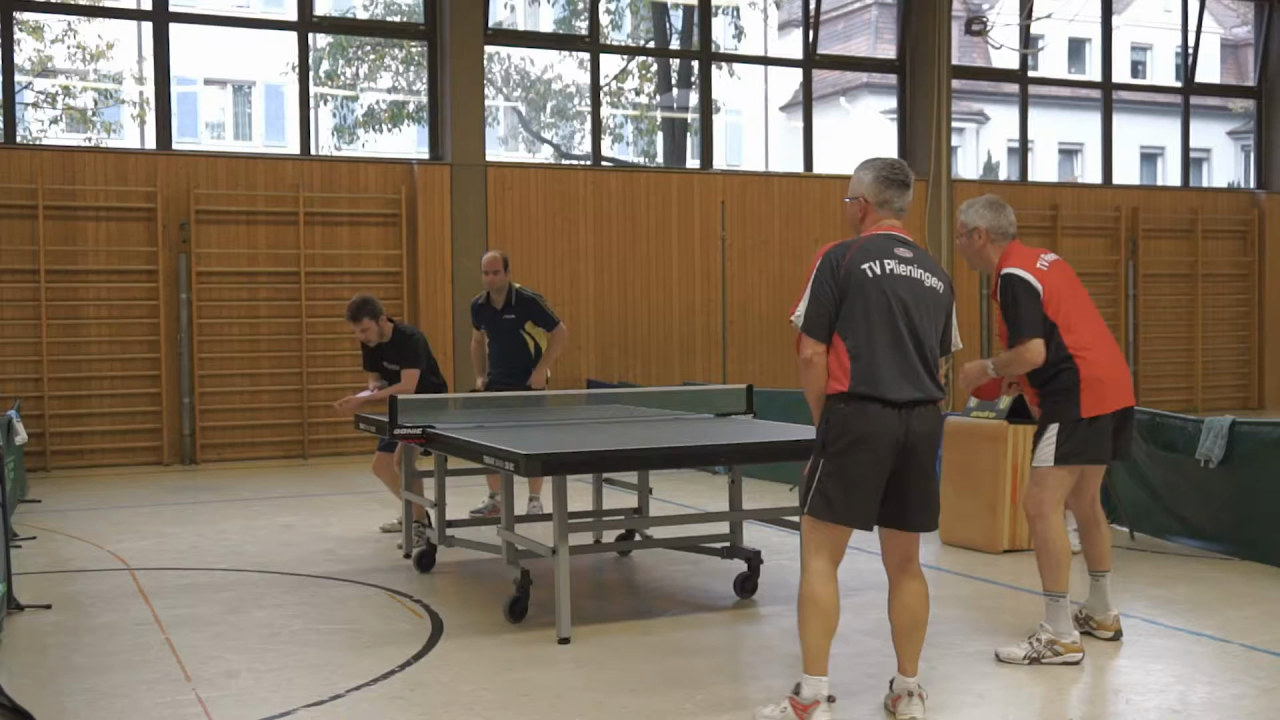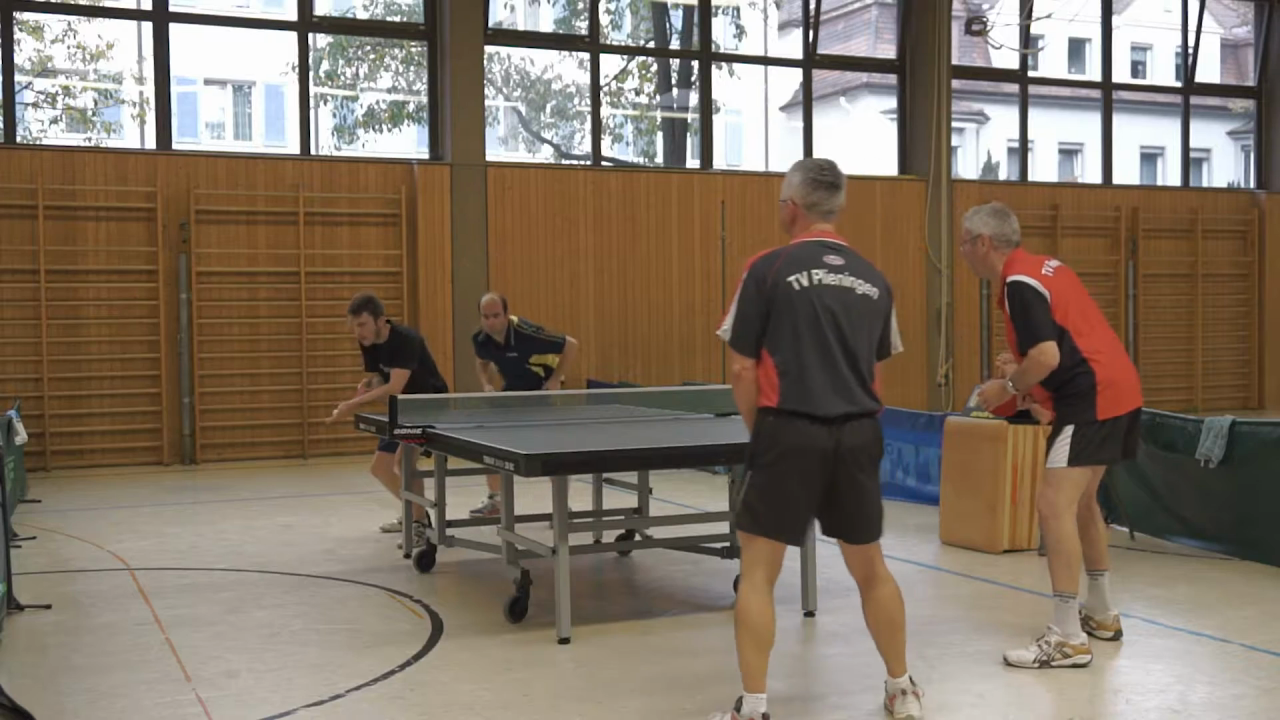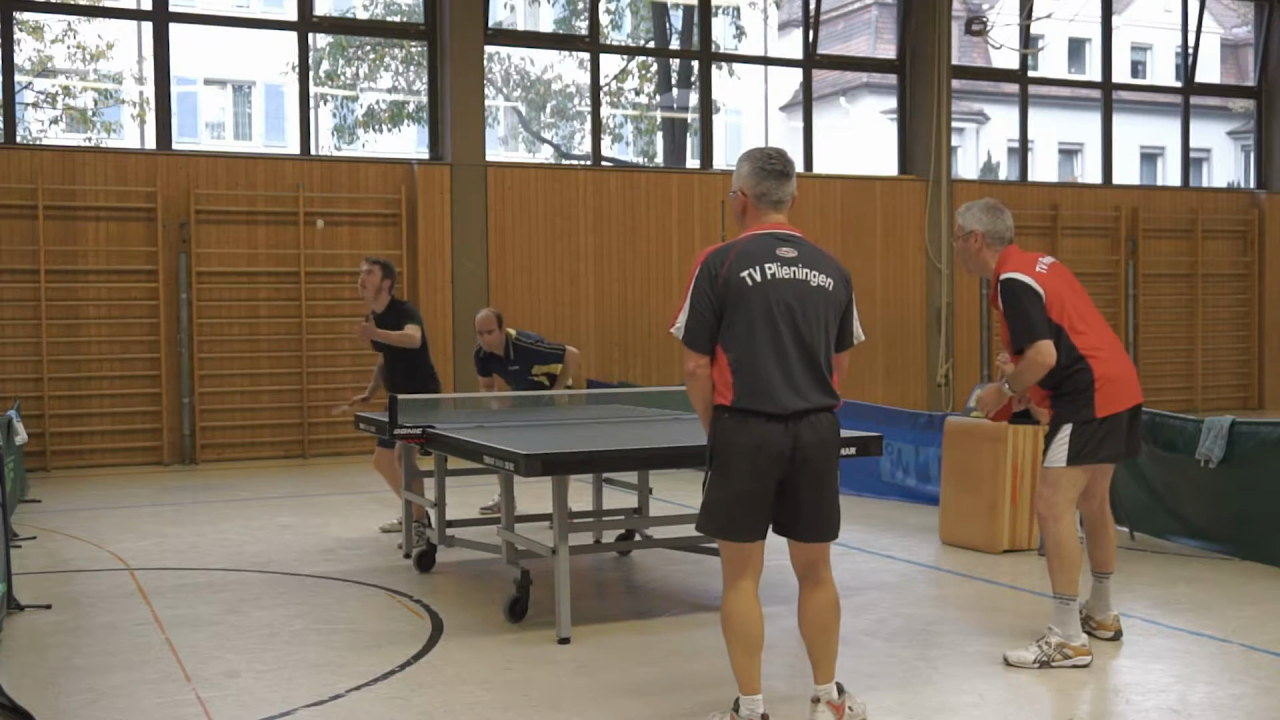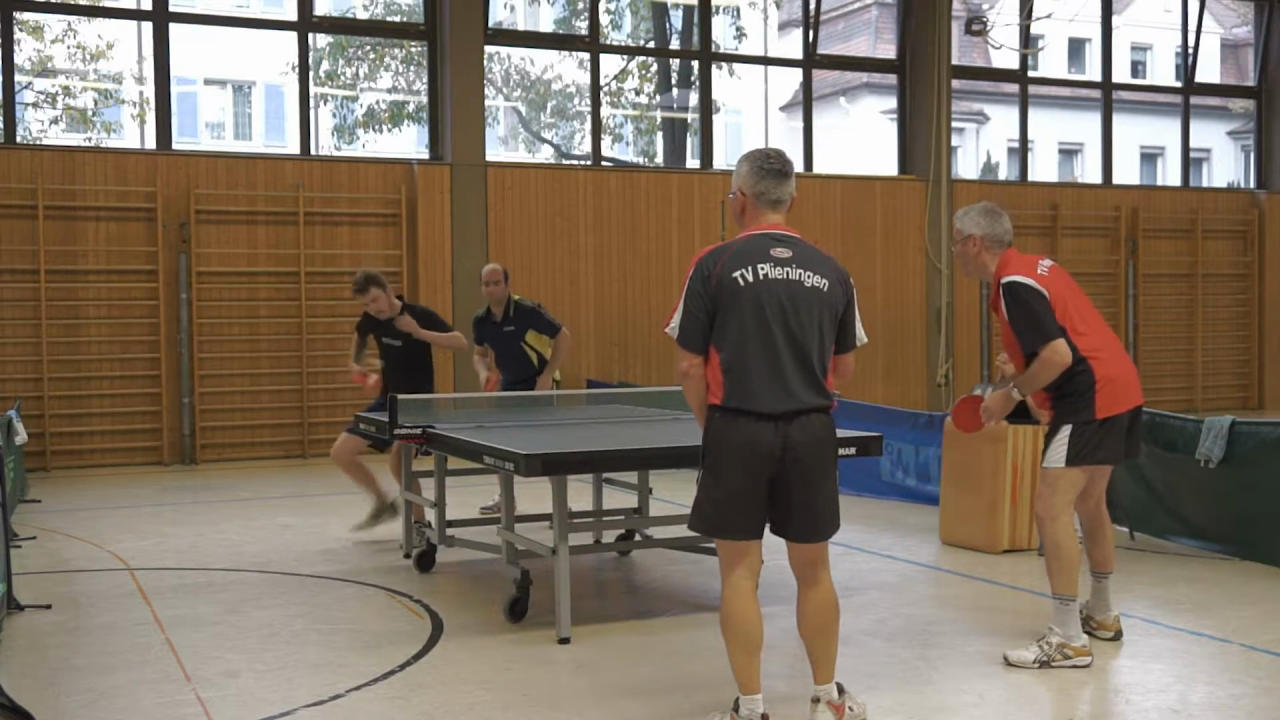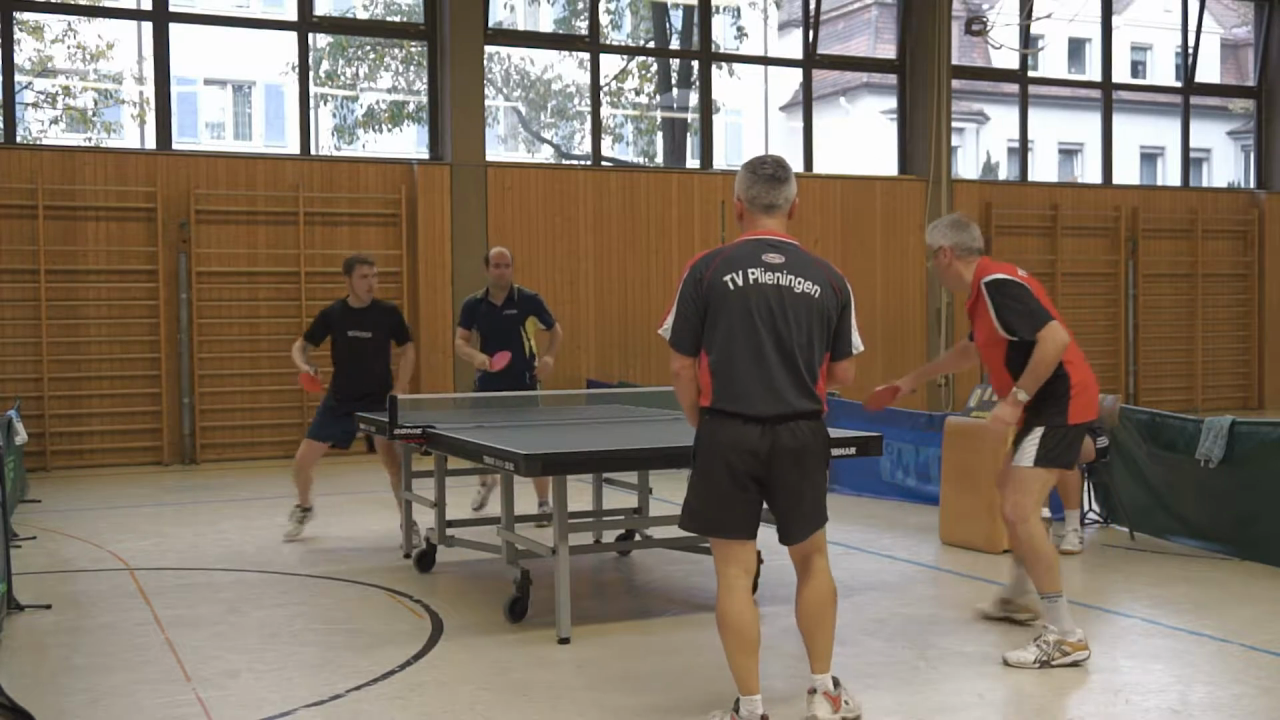
dt=0.5s
person 1, frame 1
left shoulder: (840, 259)
right shoulder: (935, 274)
left elbow: (812, 354)
left wrist: (824, 421)
left hip: (860, 418)
right hip: (920, 424)
left knee: (819, 557)
right knee: (905, 564)
person 1, frame 2
left shoulder: (769, 268)
right shoulder: (872, 281)
left elbow: (741, 367)
left wrist: (759, 432)
left hip: (791, 434)
right hip: (857, 435)
left knee: (757, 574)
right knee: (870, 569)
person 1, frame 3
left shoulder: (721, 264)
right shoulder: (832, 271)
left elbow: (696, 367)
right elbow: (839, 362)
left wrist: (714, 430)
left hip: (747, 432)
right hip: (816, 432)
left knee: (741, 577)
right knee: (815, 572)
person 1, frame 4
left shoulder: (715, 264)
right shoulder: (832, 272)
left elbow: (691, 366)
right elbow: (843, 366)
left wrist: (710, 429)
left hip: (740, 432)
right hip: (811, 433)
left knee: (739, 574)
right knee: (813, 571)
person 1, frame 5
left shoulder: (708, 270)
right shoulder: (828, 279)
left elbow: (682, 367)
right elbow: (844, 375)
left wrist: (701, 430)
left hip: (729, 435)
right hip: (800, 436)
left knee: (735, 574)
right knee: (812, 561)
person 2, frame 1
left shoulder: (1013, 276)
right shoulder: (1042, 260)
left elbow: (1032, 353)
left wrist: (987, 369)
right wrist: (1009, 368)
left hip: (1080, 398)
right hip: (1111, 387)
left knee: (1042, 506)
right knee: (1083, 501)
left ankle: (1059, 636)
right ankle: (1101, 614)
person 2, frame 2
left shoulder: (1019, 284)
right shoulder: (1042, 267)
left elbow: (1046, 357)
left wrist: (1007, 387)
right wrist: (1022, 381)
left hip: (1090, 401)
right hip: (1114, 390)
left knee: (1054, 506)
right knee: (1081, 501)
left ankle: (1067, 637)
right ankle: (1100, 613)
person 2, frame 3
left shoulder: (1012, 281)
right shoulder: (1036, 263)
left elbow: (1043, 355)
left wrist: (1003, 390)
right wrist: (1021, 385)
left hip: (1089, 398)
right hip: (1116, 386)
left knee: (1052, 507)
right knee: (1091, 502)
left ankle: (1068, 639)
right ankle: (1101, 614)
person 2, frame 4
left shoulder: (1014, 285)
right shoulder: (1032, 266)
left elbow: (1058, 355)
left wrist: (1011, 395)
right wrist: (1012, 388)
left hip: (1090, 400)
right hip: (1116, 389)
left knee: (1050, 509)
right knee: (1089, 503)
left ankle: (1069, 639)
right ankle: (1102, 614)
person 2, frame 5
left shoulder: (997, 285)
right shoulder: (984, 285)
left elbow: (1056, 337)
right elbow: (972, 348)
left wrist: (1015, 400)
right wrist: (911, 379)
left hip: (1058, 404)
right hip: (1049, 404)
left knee: (1020, 512)
right knee: (1012, 495)
left ankle: (1064, 636)
right ankle: (1018, 596)
person 3, frame 1
left shoulder: (410, 338)
right shoulder: (369, 342)
left elbow: (408, 387)
right elbow: (375, 378)
left wrist: (364, 400)
right wrist: (373, 388)
left knee: (402, 457)
right knee: (381, 467)
left ankle: (420, 524)
right ankle: (414, 513)
person 3, frame 2
left shoulder: (407, 339)
right shoulder: (368, 343)
left elbow: (395, 388)
right elbow: (379, 381)
left wrist: (353, 405)
right wrist: (367, 385)
left knee: (404, 458)
right knee: (380, 468)
left ankle: (420, 525)
right ankle: (415, 514)
person 3, frame 3
left shoulder: (403, 310)
right shoulder: (372, 318)
left elbow: (414, 340)
left wrist: (378, 334)
right wrist: (369, 393)
left hip: (422, 396)
right hip: (398, 399)
left knee: (402, 455)
right knee: (382, 462)
left ankle: (420, 524)
right ankle: (413, 513)
person 3, frame 4
left shoulder: (420, 315)
right shoulder: (370, 318)
left elbow: (461, 342)
right elbow: (360, 335)
left wrist: (419, 332)
right wrist: (355, 362)
right hip: (386, 400)
left knee: (396, 460)
right knee: (340, 453)
left ankle: (420, 524)
right ankle: (384, 503)
person 3, frame 5
left shoulder: (389, 313)
right shoulder: (331, 314)
left elbow: (408, 350)
right elbow: (301, 345)
left wrist: (398, 390)
right wrist: (303, 364)
left hip: (377, 400)
right hip: (338, 400)
left knee: (390, 456)
right knee: (304, 459)
left ankle: (411, 523)
right ankle: (303, 507)
person 4, frame 1
left shoulder: (528, 301)
right shoulder: (478, 306)
left elbow: (560, 333)
left wrist: (542, 370)
right wrist: (480, 375)
left hip: (528, 383)
right hip: (496, 383)
left ankle: (535, 500)
right ankle: (495, 499)
person 4, frame 2
left shoulder: (527, 334)
right shoulder: (479, 338)
left elbow: (571, 346)
right elbow: (482, 364)
left wrist: (555, 379)
right wrist: (487, 385)
left hip: (543, 388)
right hip: (513, 389)
right ankle: (494, 499)
person 4, frame 3
left shoulder: (527, 345)
right shoulder: (481, 354)
left elbow: (573, 356)
right elbow: (486, 385)
left wrist: (557, 390)
left hip: (551, 391)
right hip: (522, 394)
person 4, frame 4
left shoulder: (528, 310)
right shoulder: (480, 320)
left elbow: (564, 337)
right elbow: (480, 354)
left wrist: (548, 376)
right wrist: (483, 372)
left hip: (538, 384)
right hip: (510, 386)
person 4, frame 5
left shoulder: (529, 300)
right shoulder: (473, 304)
left elbow: (555, 330)
right elbow: (460, 341)
left wrist: (549, 357)
right wrist: (475, 356)
left hip: (523, 383)
right hip: (487, 383)
left ankle: (544, 504)
right ankle: (487, 482)
